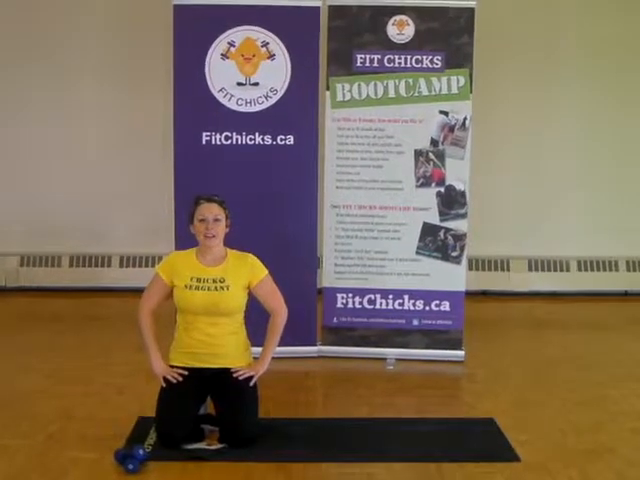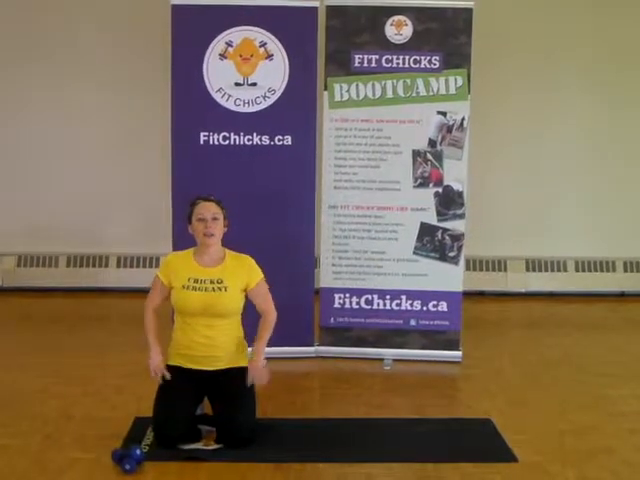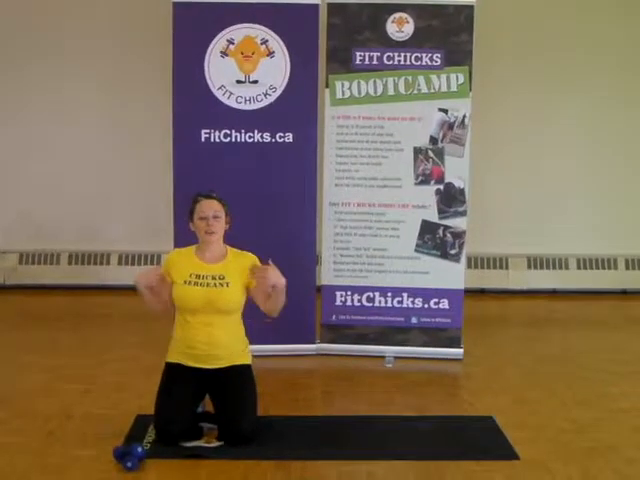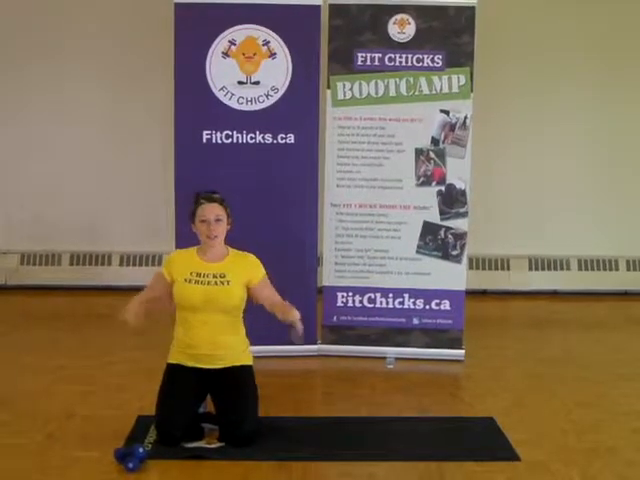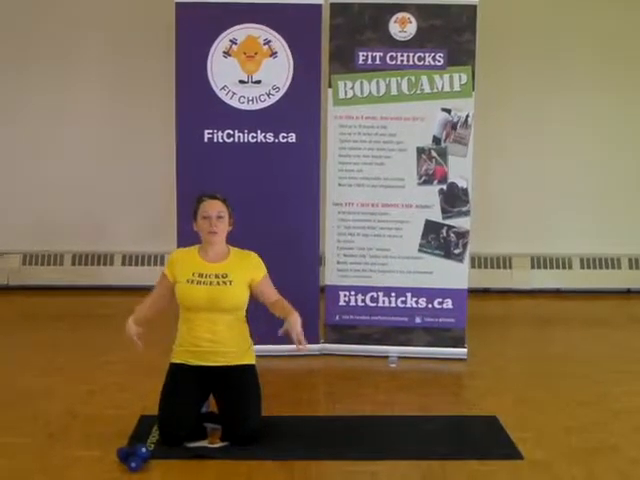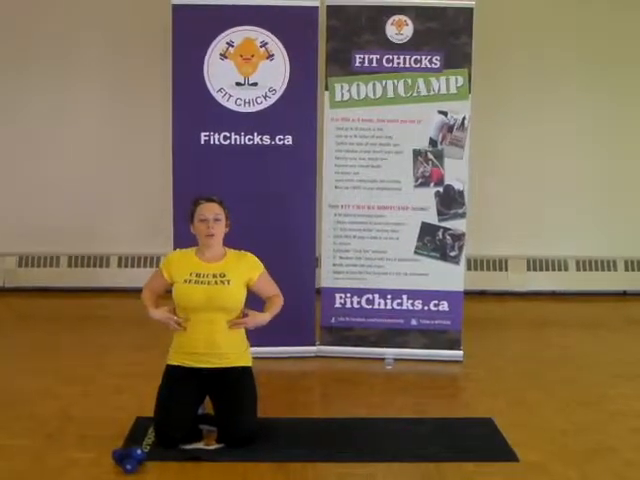
dt=0.5s
person 1, frame 1
left shoulder: (247, 264)
right shoulder: (174, 263)
left elbow: (279, 310)
right elbow: (145, 308)
left wrist: (264, 360)
right wrist: (156, 359)
left hip: (233, 364)
right hip: (185, 363)
left knee: (243, 435)
right knee: (170, 435)
left ankle: (220, 411)
right ankle: (197, 413)
person 1, frame 2
left shoulder: (245, 265)
right shoulder: (173, 263)
left elbow: (268, 312)
right elbow: (151, 307)
left wrist: (259, 352)
right wrist: (154, 350)
left hip: (231, 365)
right hip: (182, 364)
left knee: (240, 436)
right knee: (167, 435)
left ankle: (218, 406)
right ankle: (193, 408)
person 1, frame 3
left shoulder: (247, 262)
right shoulder: (175, 260)
left elbow: (270, 310)
right elbow: (165, 307)
left wrist: (279, 285)
right wrist: (143, 286)
left hip: (232, 361)
right hip: (184, 360)
left knee: (241, 434)
right knee: (168, 432)
left ankle: (218, 414)
right ankle: (194, 410)
person 1, frame 4
left shoulder: (247, 263)
right shoulder: (176, 261)
left elbow: (275, 303)
right elbow: (152, 294)
left wrist: (292, 315)
right wrist: (136, 304)
left hip: (233, 362)
right hip: (184, 361)
left knee: (242, 435)
right knee: (168, 433)
left ankle: (219, 413)
right ankle: (195, 410)
person 1, frame 5
left shoulder: (249, 261)
right shoulder: (178, 260)
left elbow: (274, 300)
right elbow: (159, 298)
left wrist: (292, 317)
right wrist: (133, 319)
left hip: (235, 361)
right hip: (188, 360)
left knee: (245, 434)
right knee: (171, 433)
left ankle: (223, 414)
right ankle: (198, 411)
person 1, frame 6
left shoulder: (246, 261)
right shoulder: (175, 261)
left elbow: (275, 296)
right elbow: (149, 290)
left wrist: (265, 316)
right wrist: (154, 311)
left hip: (232, 363)
right hip: (184, 362)
left knee: (241, 436)
right knee: (167, 435)
left ankle: (219, 413)
right ankle: (195, 415)
